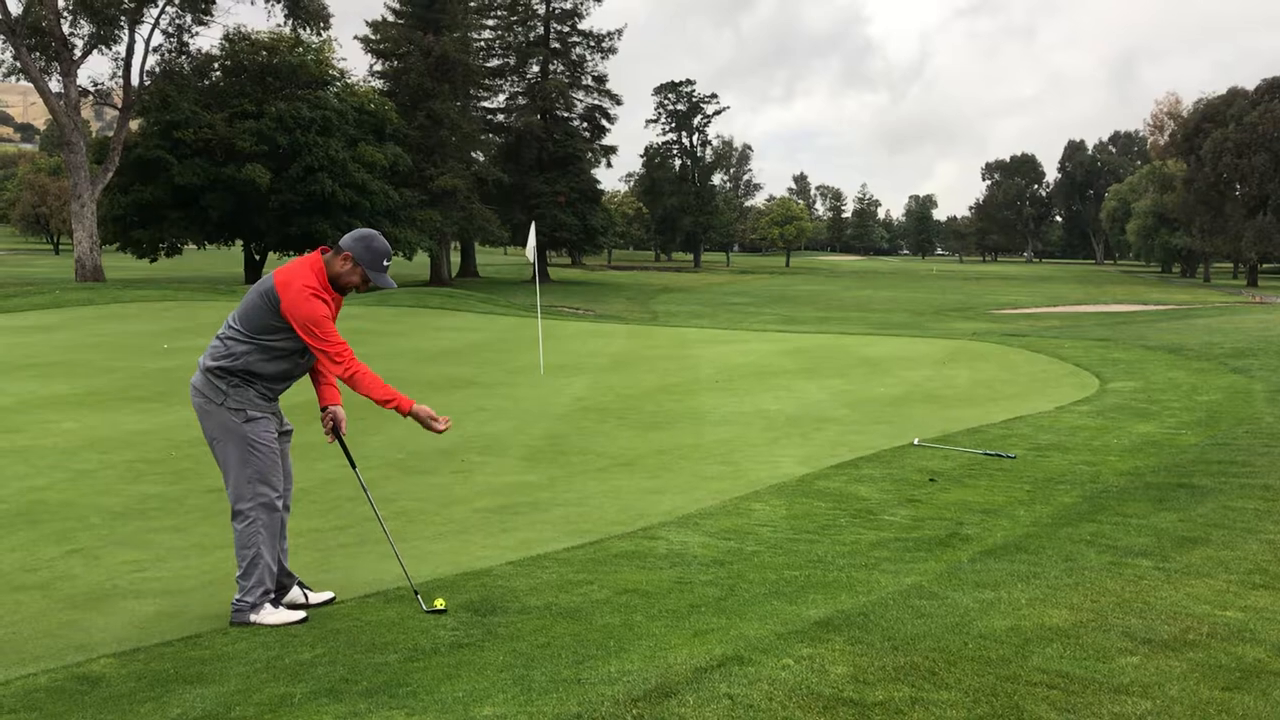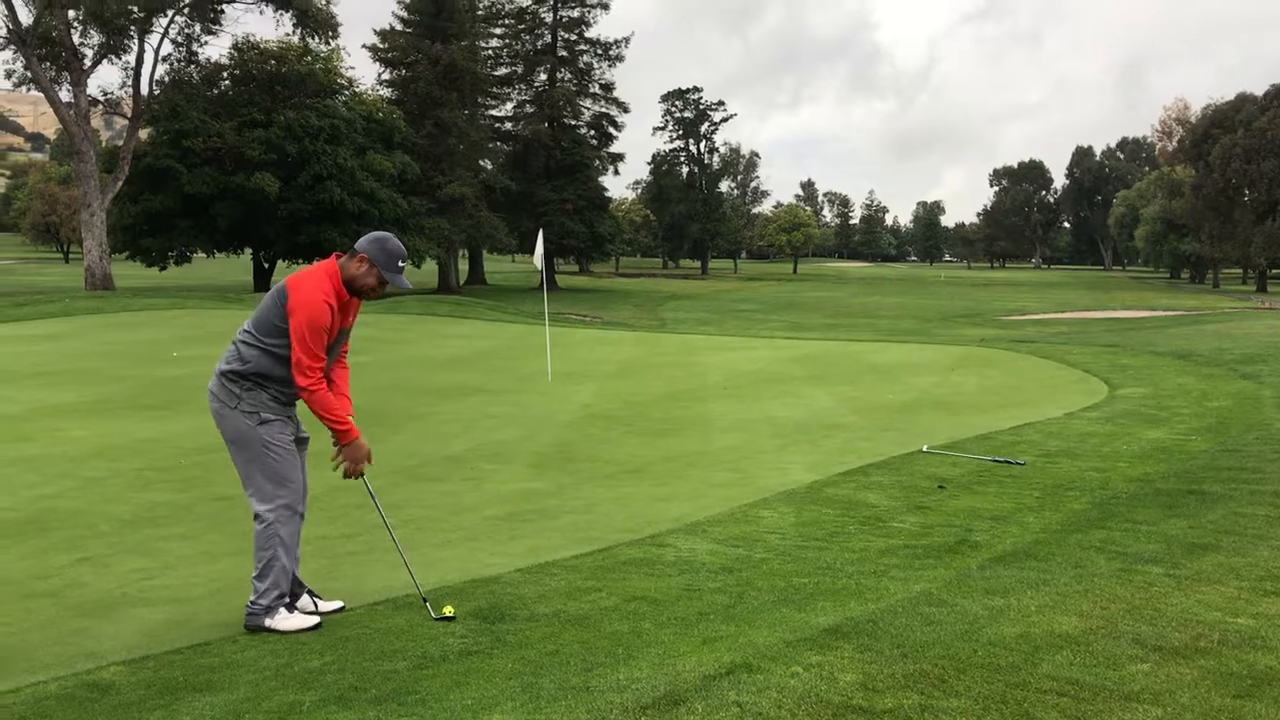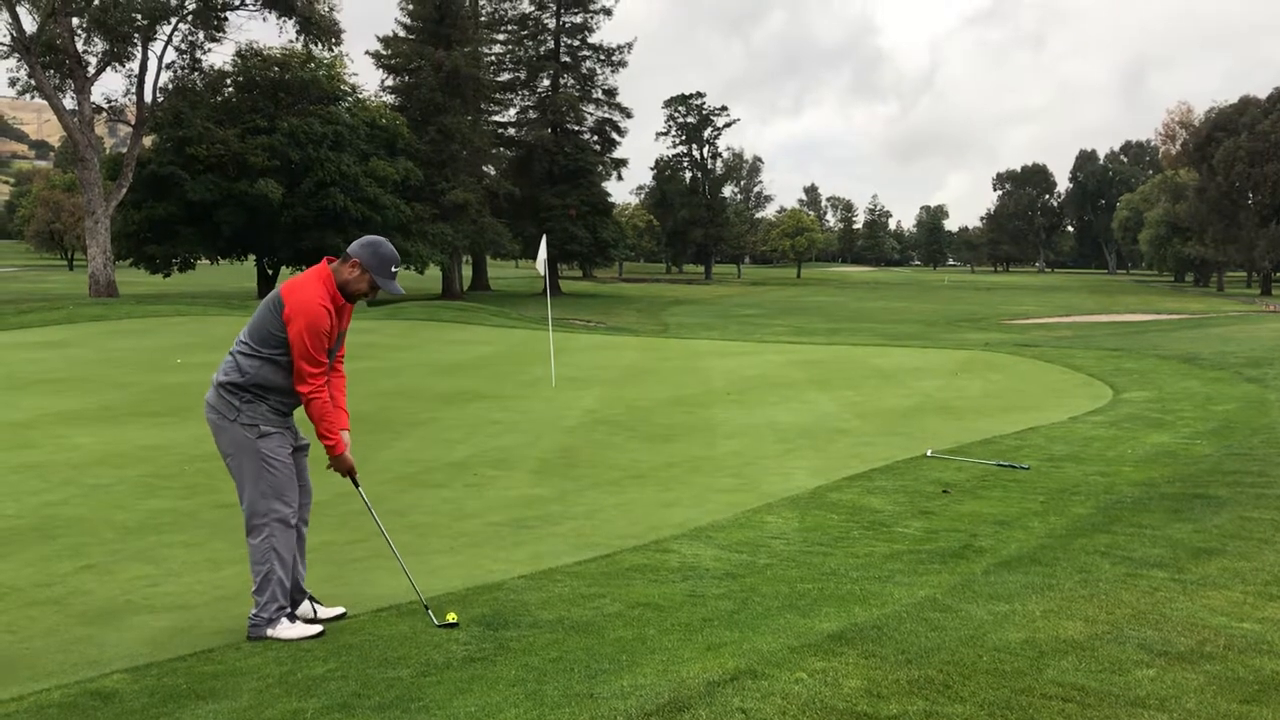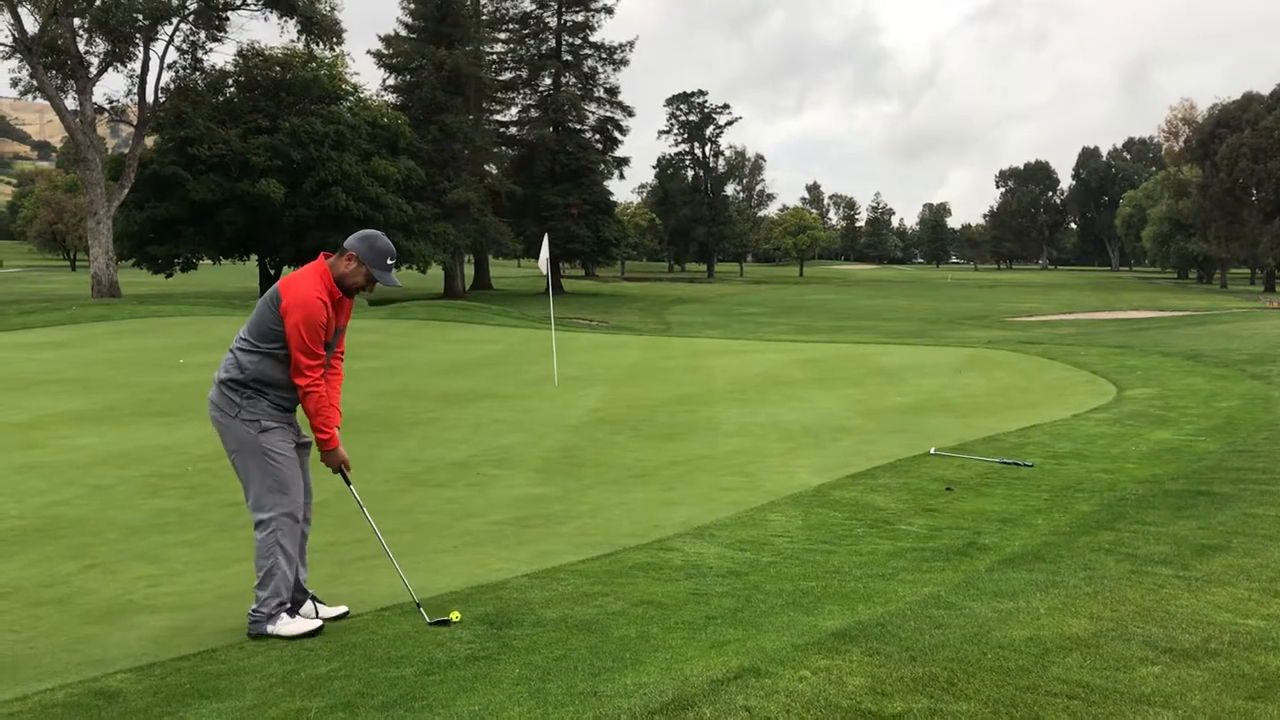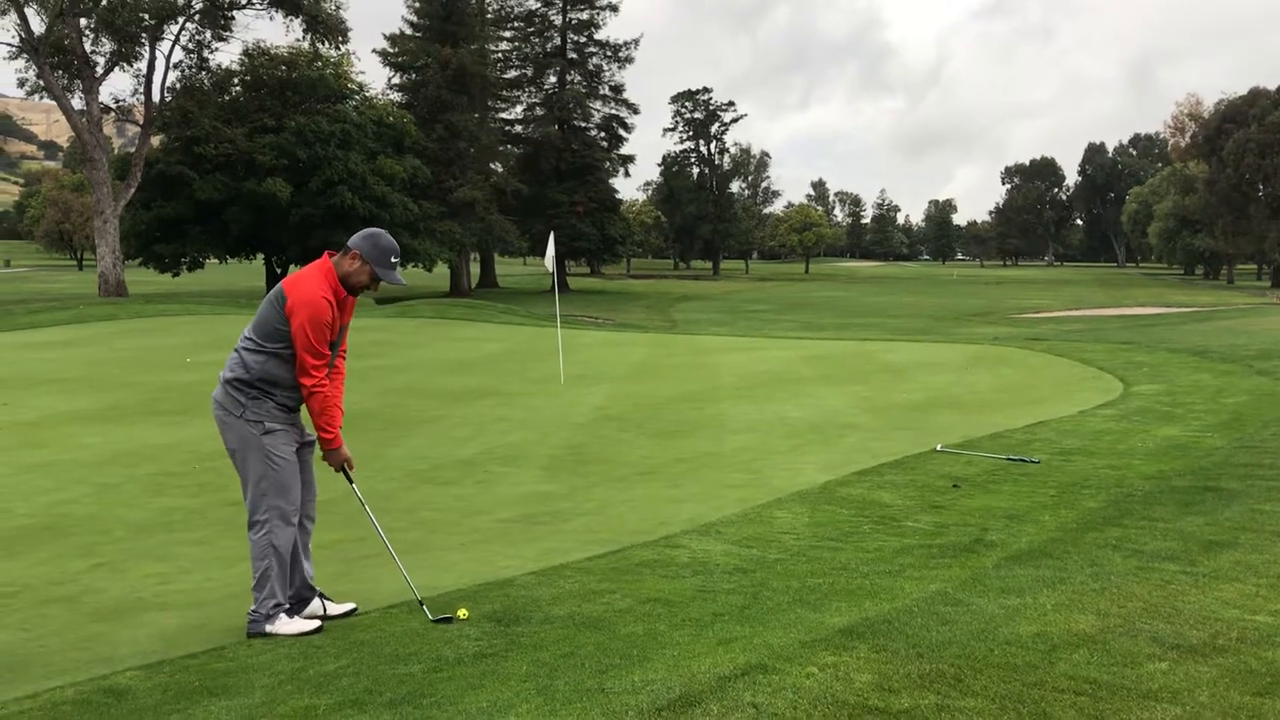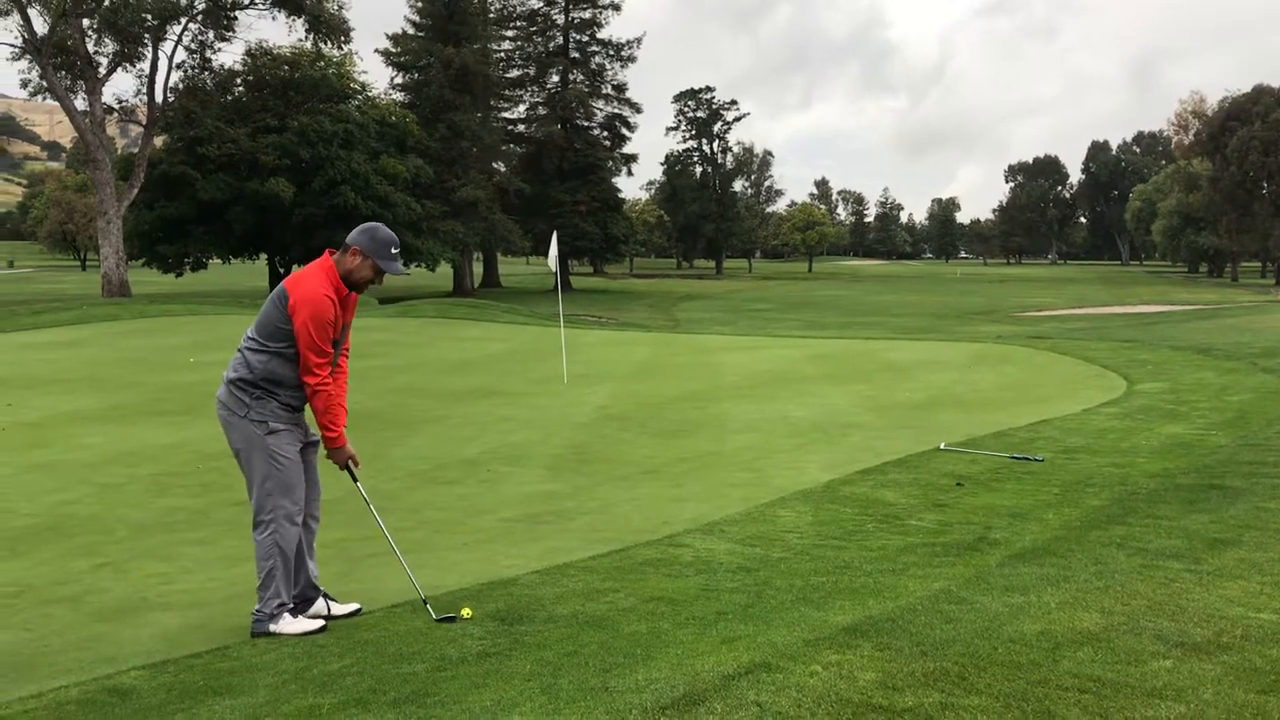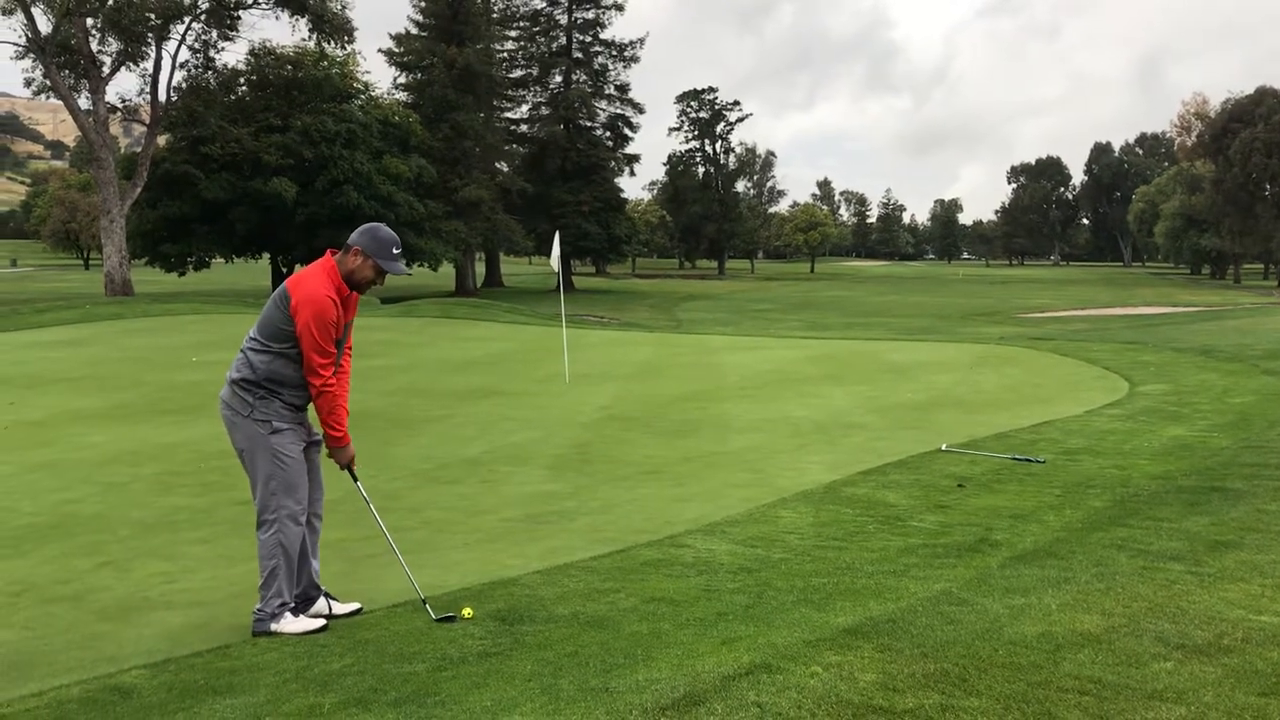
dt=0.4s
person 1, frame 1
left shoulder: (326, 282)
right shoulder: (303, 291)
left elbow: (323, 351)
right elbow: (345, 363)
left wrist: (330, 401)
right wrist: (410, 409)
left hip: (255, 394)
right hip: (229, 393)
left knee: (276, 492)
right knee: (258, 496)
left ankle: (277, 584)
right ankle: (252, 602)
person 1, frame 2
left shoulder: (349, 293)
right shoulder: (314, 296)
left elbow: (336, 359)
right elbow: (309, 380)
left wrist: (344, 417)
right wrist: (350, 436)
left hip: (274, 399)
right hip: (245, 397)
left knee: (291, 497)
right knee: (279, 500)
left ankle: (287, 591)
right ankle: (266, 605)
person 1, frame 3
left shoulder: (340, 295)
right shoulder: (311, 302)
left elbow: (334, 365)
right elbow: (311, 386)
left wrist: (342, 428)
right wrist: (335, 448)
left hip: (271, 409)
right hip: (244, 409)
left knee: (296, 504)
right knee: (273, 511)
left ankle: (291, 599)
right ankle: (268, 616)
person 1, frame 4
left shoulder: (340, 292)
right shoulder: (307, 297)
left elbow: (333, 361)
right elbow: (308, 378)
left wrist: (333, 425)
right wrist: (329, 442)
left hip: (275, 406)
right hip: (246, 405)
left knee: (296, 504)
right knee: (279, 506)
left ankle: (294, 599)
right ankle: (269, 612)
person 1, frame 5
left shoulder: (342, 290)
right shoulder: (312, 296)
left elbow: (335, 361)
right elbow: (313, 378)
left wrist: (335, 427)
right wrist: (332, 442)
left hip: (279, 406)
right hip: (250, 406)
left knee: (300, 505)
right knee: (276, 508)
left ankle: (300, 597)
right ankle: (266, 612)
person 1, frame 6
left shoulder: (345, 289)
right shoulder: (314, 295)
left elbow: (338, 360)
right elbow: (316, 377)
left wrist: (338, 426)
right wrist: (336, 440)
left hip: (284, 406)
right hip: (255, 406)
left knee: (305, 505)
right knee: (281, 508)
left ankle: (305, 597)
right ankle: (272, 613)
person 1, frame 7
left shoulder: (346, 289)
right shoulder: (316, 295)
left elbow: (341, 360)
right elbow: (321, 377)
left wrist: (337, 429)
right wrist: (340, 439)
left hip: (287, 406)
right hip: (258, 406)
left knee: (308, 505)
right knee: (284, 508)
left ankle: (306, 596)
right ankle: (272, 612)
